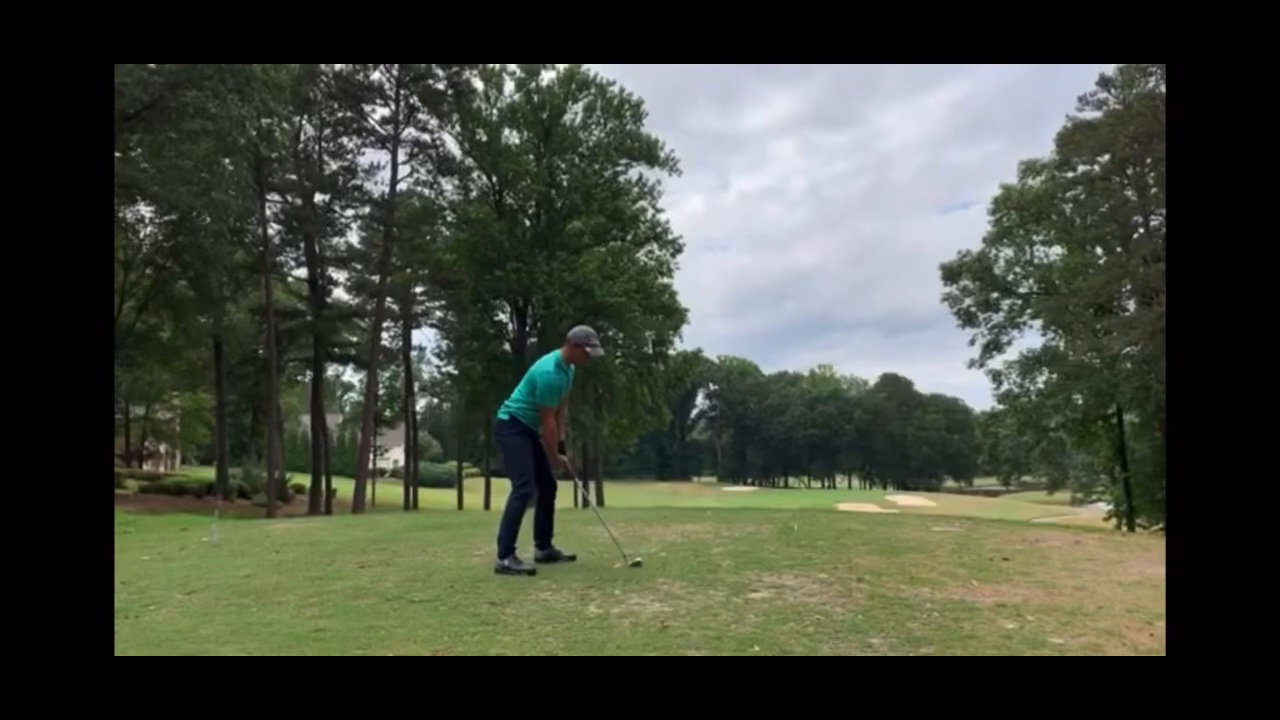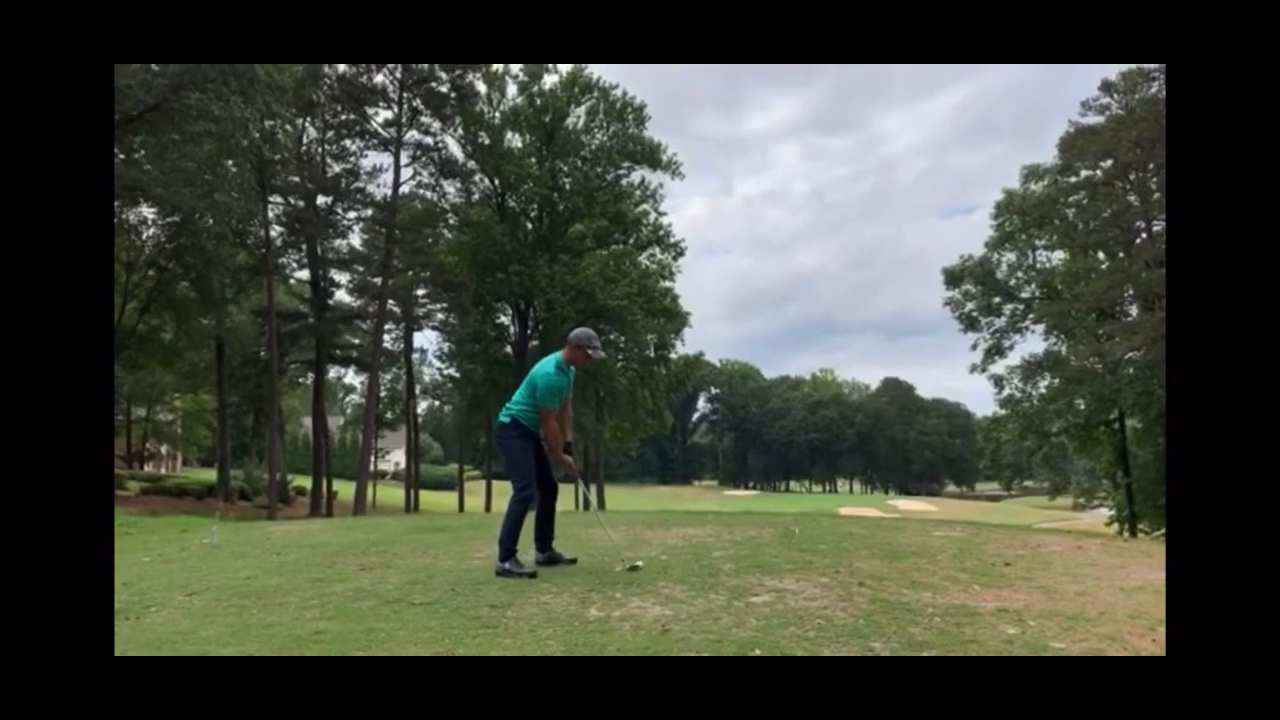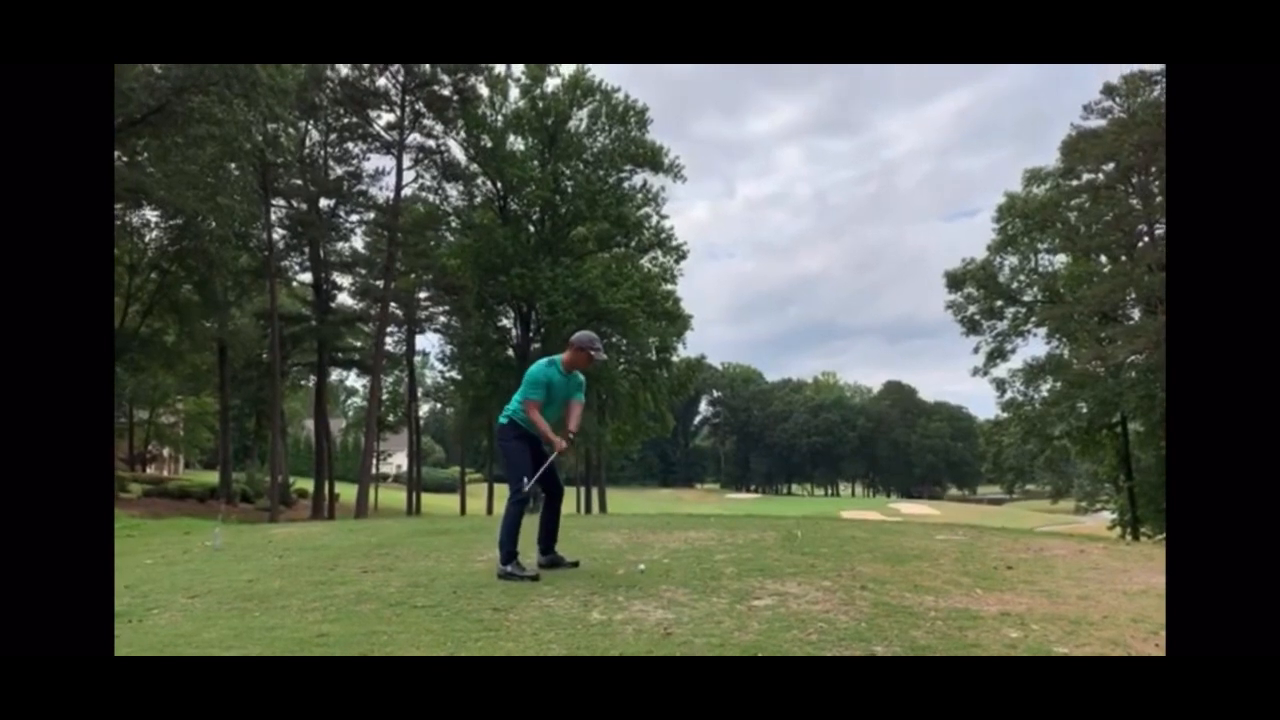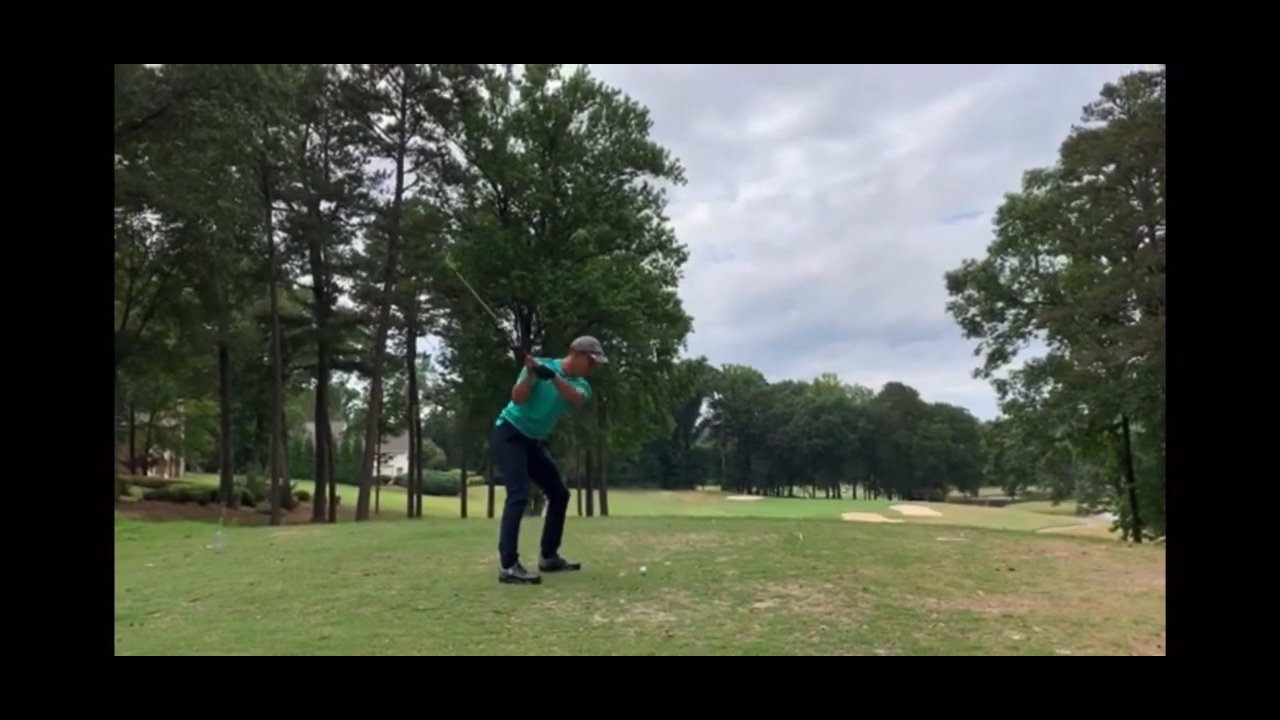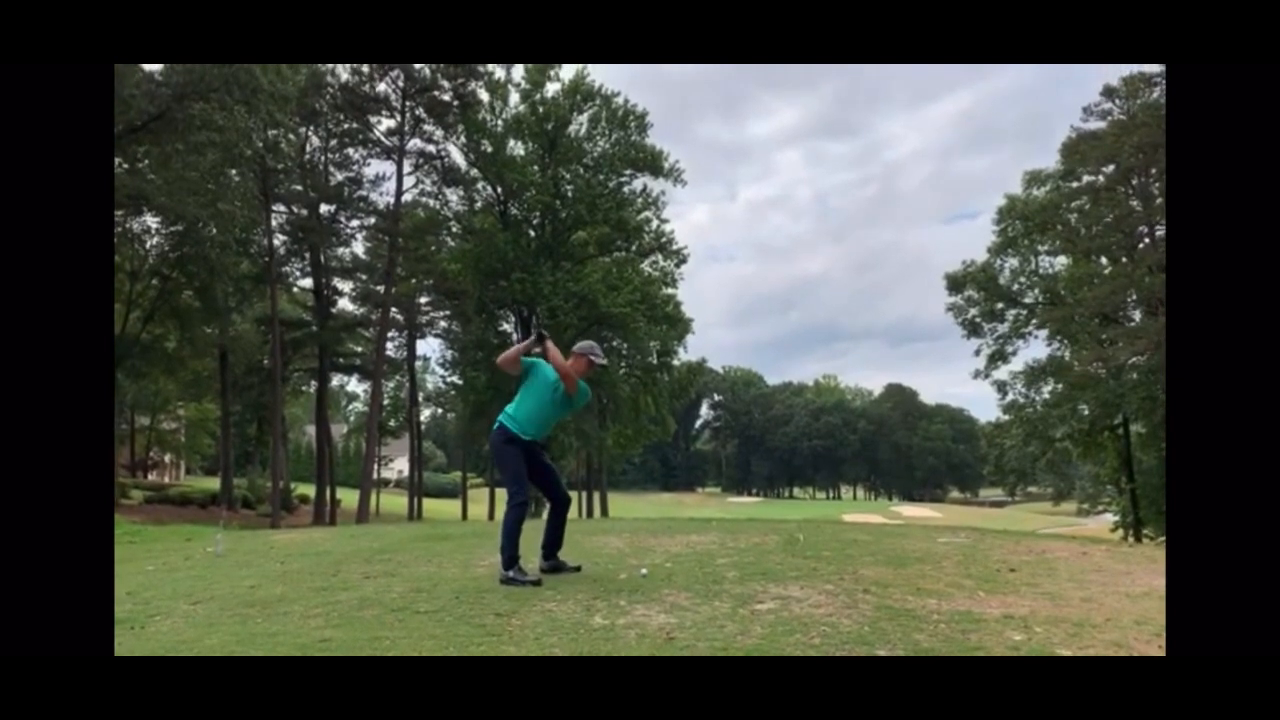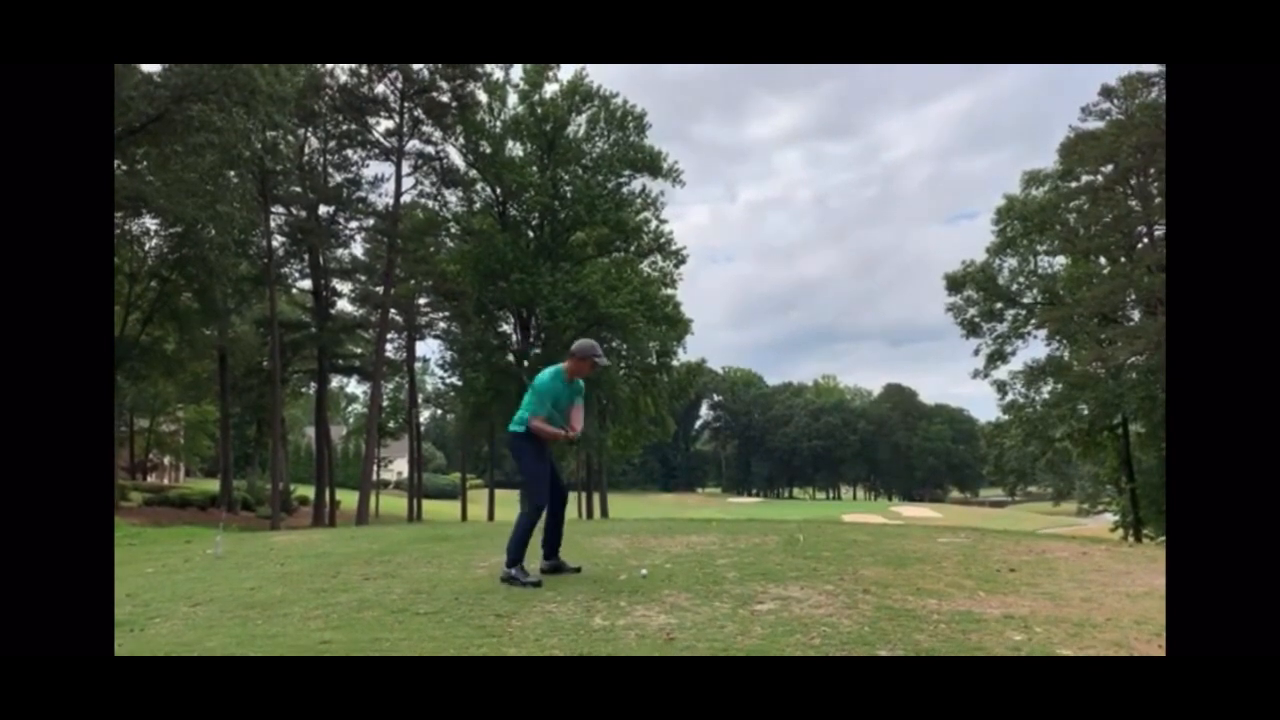
dt=0.3s
person 1, frame 1
left shoulder: (568, 369)
right shoulder: (549, 373)
left elbow: (561, 409)
right elbow: (547, 419)
left wrist: (561, 446)
right wrist: (554, 456)
left hip: (528, 430)
right hip: (512, 427)
left knee: (548, 486)
right knee: (524, 488)
left ankle: (543, 548)
right ankle: (504, 557)
person 1, frame 2
left shoulder: (569, 371)
right shoulder: (550, 374)
left elbow: (565, 410)
right elbow: (549, 421)
left wrist: (567, 447)
right wrist: (559, 457)
left hip: (529, 432)
right hip: (513, 429)
left knee: (549, 488)
right knee: (526, 491)
left ankle: (544, 551)
right ankle: (505, 560)
person 1, frame 3
left shoulder: (578, 380)
right shoulder: (542, 369)
left elbow: (576, 410)
right elbow: (531, 412)
left wrist: (570, 435)
right wrist: (553, 440)
left hip: (533, 437)
right hip: (513, 431)
left knee: (555, 490)
right knee: (521, 493)
left ankle: (547, 553)
right ankle: (507, 563)
person 1, frame 4
left shoulder: (582, 387)
right shoulder: (538, 365)
left elbow: (573, 397)
right elbow: (517, 397)
left wrist: (551, 377)
right wrist: (530, 373)
left hip: (534, 441)
right hip: (509, 434)
left knee: (559, 494)
right knee: (518, 496)
left ankle: (549, 556)
right ankle: (508, 565)
person 1, frame 5
left shoulder: (582, 392)
right shoulder: (537, 367)
left elbow: (564, 372)
right elbow: (502, 362)
left wrist: (547, 341)
right wrist: (532, 341)
left hip: (532, 445)
right hip: (506, 438)
left knee: (561, 499)
right knee: (520, 498)
left ankle: (549, 558)
right ankle: (509, 568)
person 1, frame 6
left shoulder: (576, 384)
right shoulder: (547, 382)
left elbow: (576, 413)
right elbow: (535, 425)
left wrist: (574, 431)
right wrist: (562, 434)
left hip: (537, 443)
right hip: (525, 438)
left knee: (558, 496)
right knee: (537, 499)
left ankle: (550, 558)
right ankle: (512, 566)
